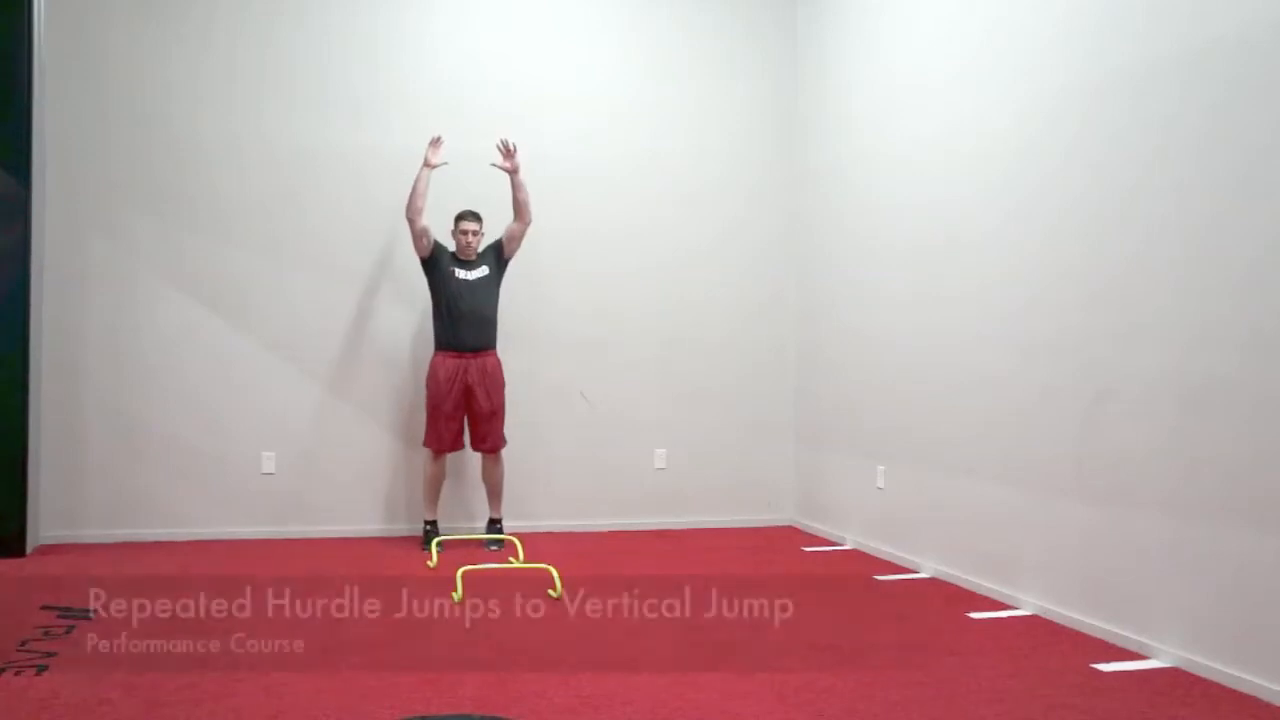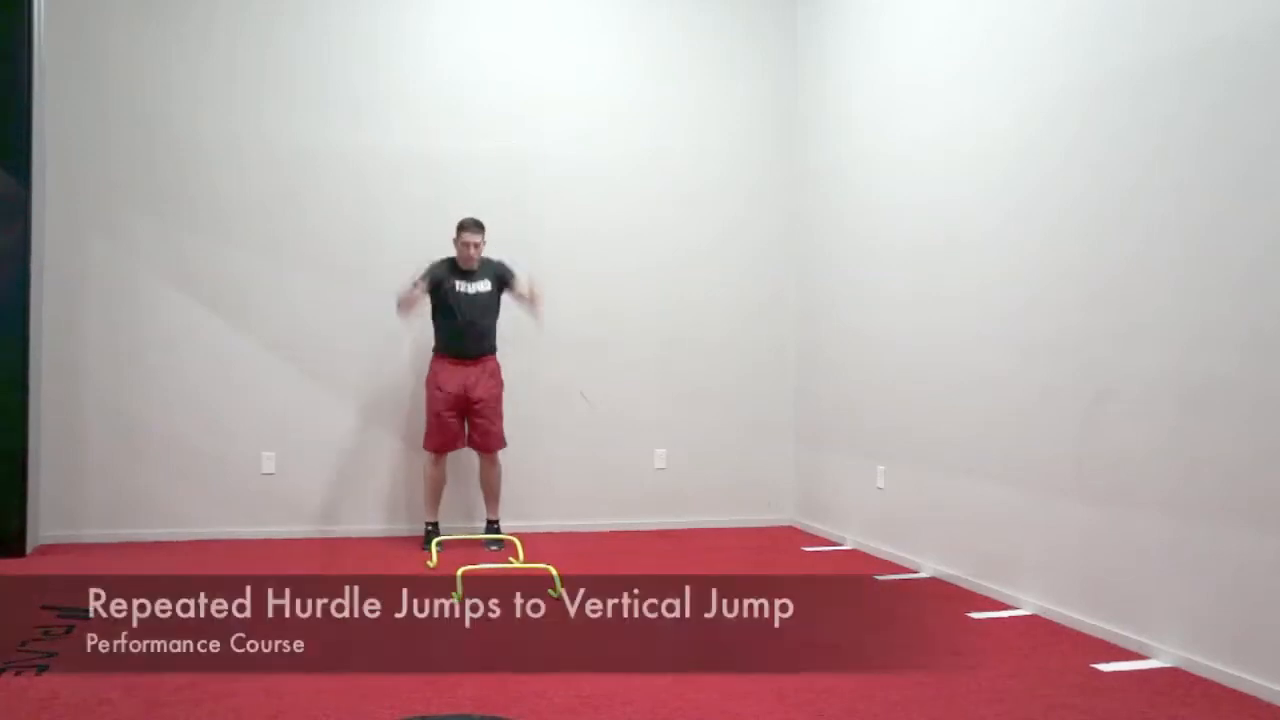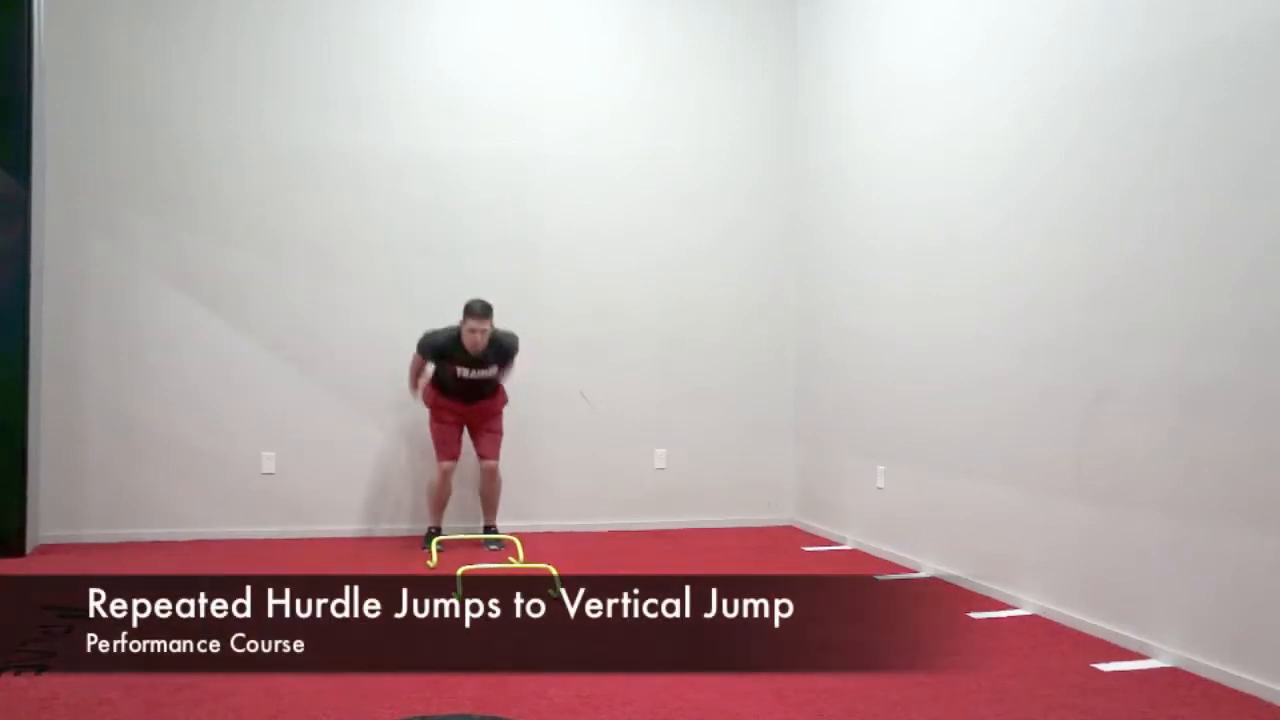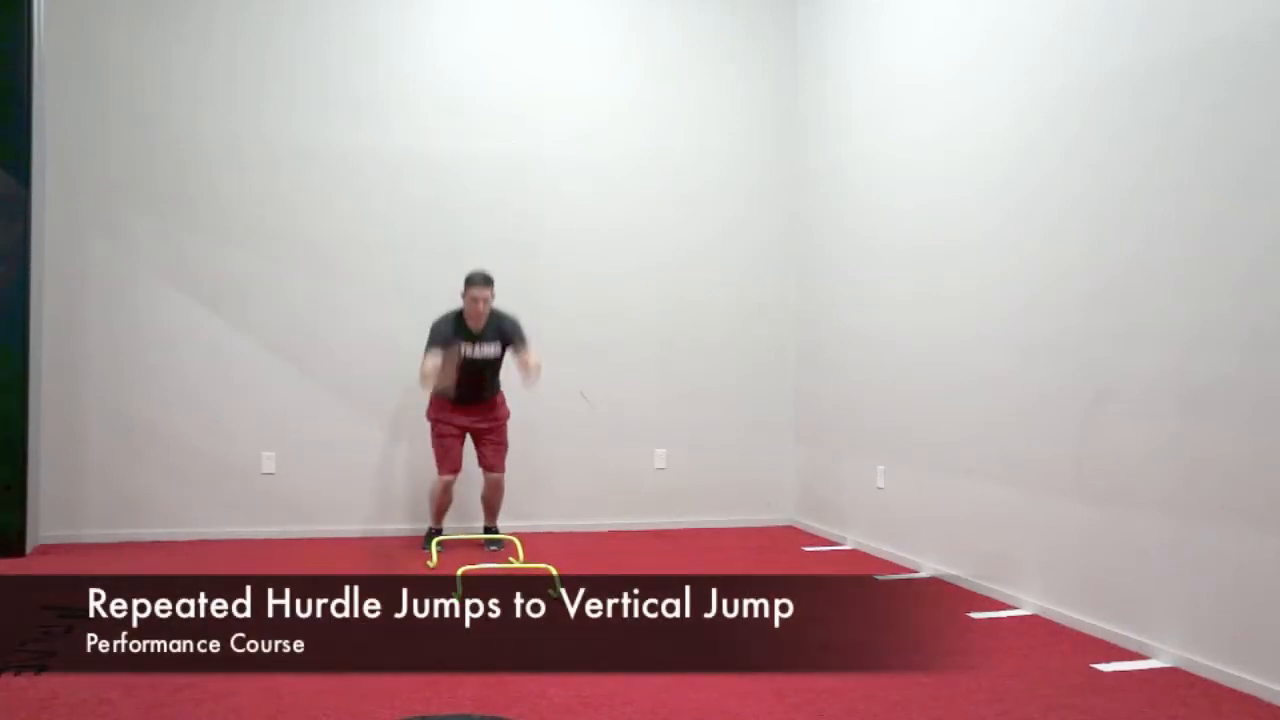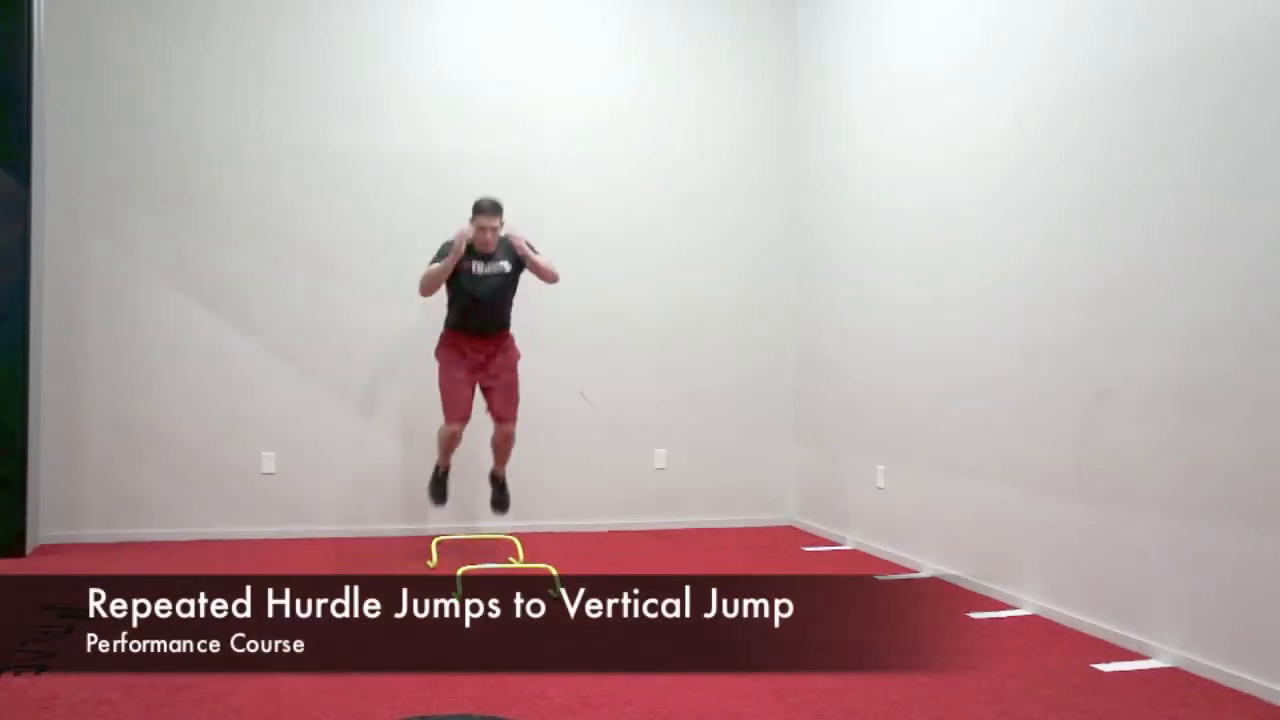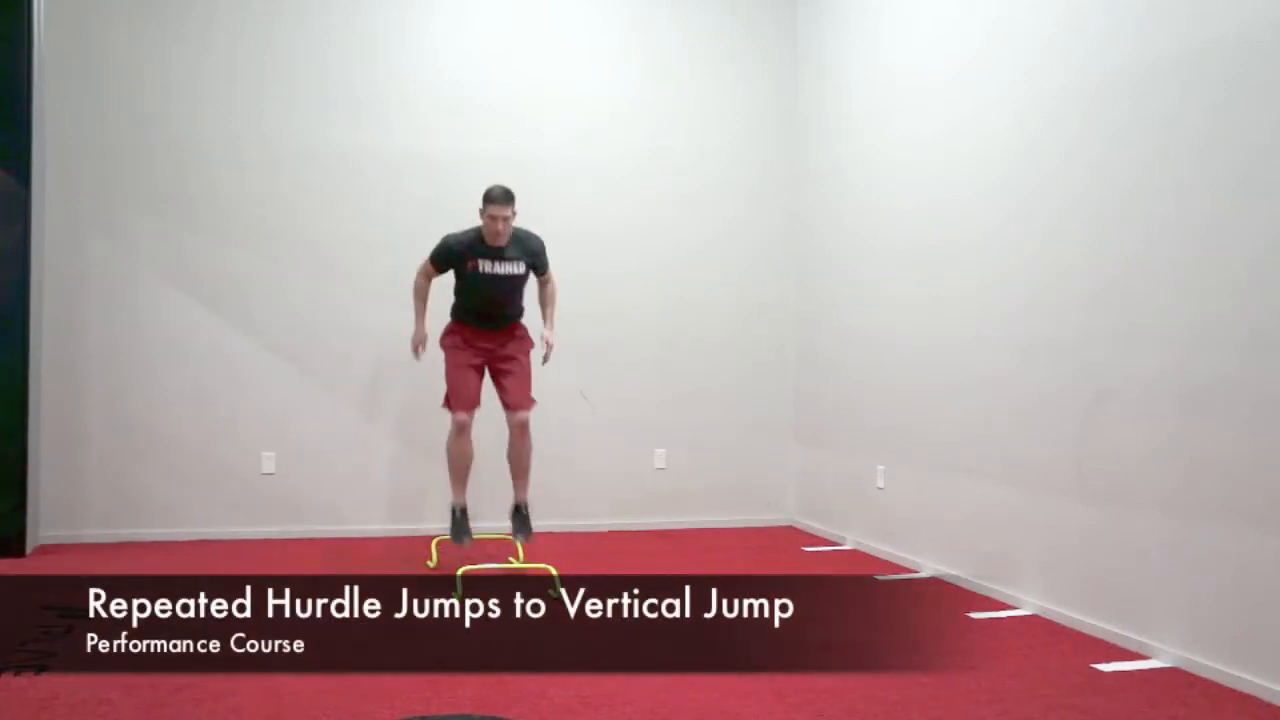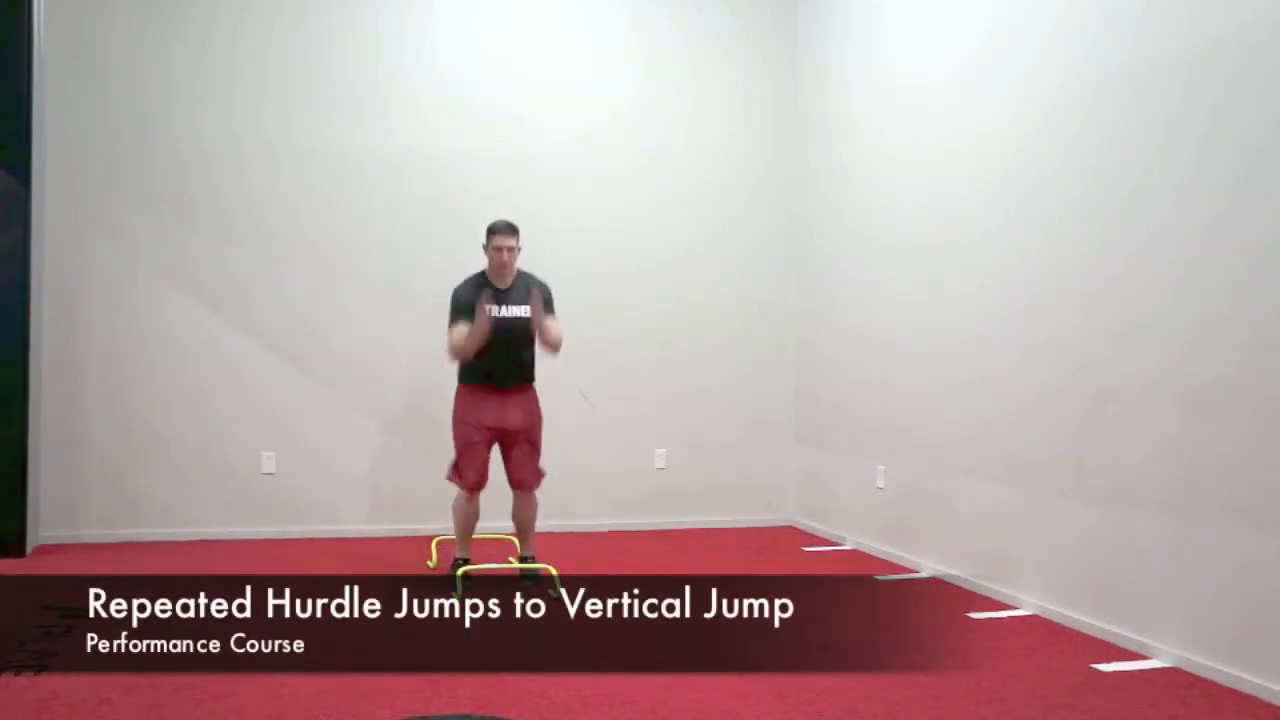
dt=0.2s
person 1, frame 1
left shoulder: (495, 259)
right shoulder: (438, 260)
left elbow: (523, 221)
right elbow: (413, 219)
left wrist: (513, 172)
right wrist: (427, 168)
left hip: (486, 366)
right hip: (446, 366)
left knee: (491, 449)
right knee: (438, 450)
left ankle: (495, 523)
right ankle: (430, 524)
person 1, frame 2
left shoulder: (497, 271)
right shoulder: (440, 272)
left elbow: (522, 291)
right elbow: (405, 304)
left wrist: (530, 296)
right wrist: (412, 294)
left hip: (485, 372)
right hip: (445, 372)
left knee: (489, 451)
right knee: (438, 451)
left ankle: (493, 524)
right ankle: (431, 526)
person 1, frame 3
left shoulder: (505, 342)
right shoulder: (438, 340)
right elbow: (418, 360)
left wrist: (498, 378)
right wrist: (417, 386)
left hip: (486, 404)
right hip: (445, 403)
left knee: (490, 466)
right knee: (445, 466)
left ankle: (490, 528)
right ankle: (434, 528)
person 1, frame 4
left shoulder: (506, 324)
right shoulder: (444, 326)
left elbow: (528, 357)
right elbow: (426, 375)
left wrist: (530, 368)
right wrist: (442, 374)
left hip: (489, 407)
right hip: (448, 409)
left knee: (495, 475)
right knee: (447, 477)
left ankle: (491, 530)
right ankle: (434, 530)
person 1, frame 5
left shoulder: (516, 250)
right shoulder: (453, 249)
left elbow: (551, 276)
right elbow: (426, 288)
left wrist: (526, 252)
right wrist: (455, 254)
left hip: (500, 347)
right hip: (458, 348)
left knee: (506, 426)
right knee: (454, 426)
left ankle: (498, 475)
right ankle: (441, 468)
person 1, frame 6
left shoulder: (531, 245)
right shoulder: (457, 244)
left elbow: (547, 280)
right elbow: (424, 275)
left wrist: (549, 327)
right wrist: (420, 324)
left hip: (510, 339)
right hip: (464, 338)
left knee: (520, 422)
right knee: (461, 422)
left ankle: (520, 507)
right ankle: (459, 511)
person 1, frame 7
left shoulder: (538, 293)
right shoulder: (467, 291)
left elbow: (555, 344)
right elbow: (456, 352)
left wrist: (541, 327)
right wrist: (479, 328)
left hip: (521, 400)
right hip: (474, 400)
left knee: (524, 488)
right knee: (470, 488)
left ankle: (528, 561)
right ankle: (461, 562)
